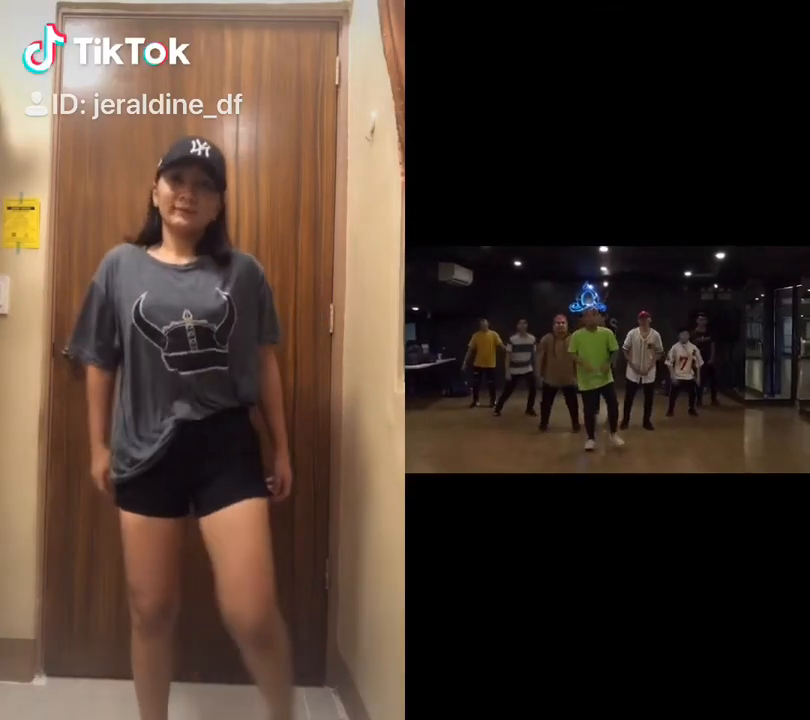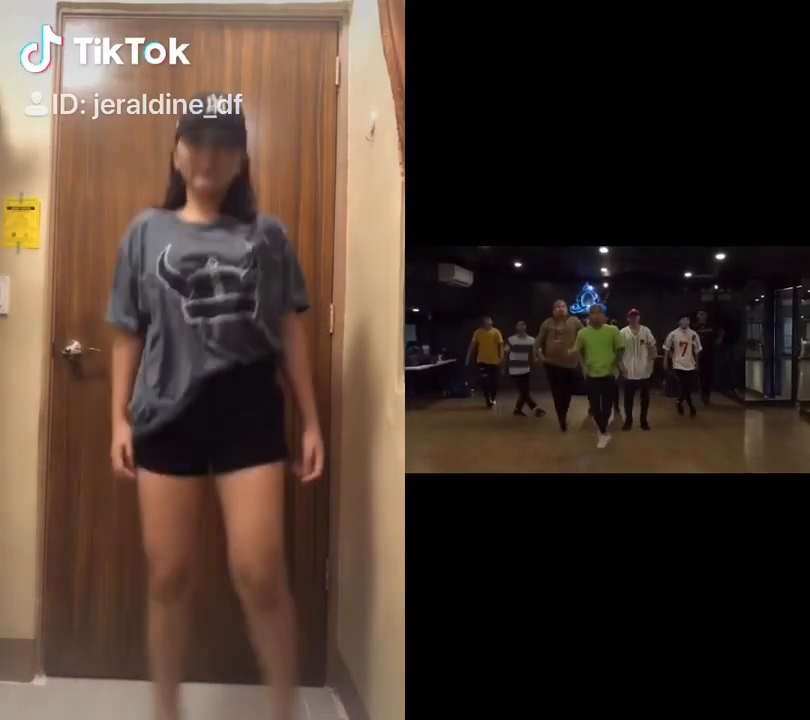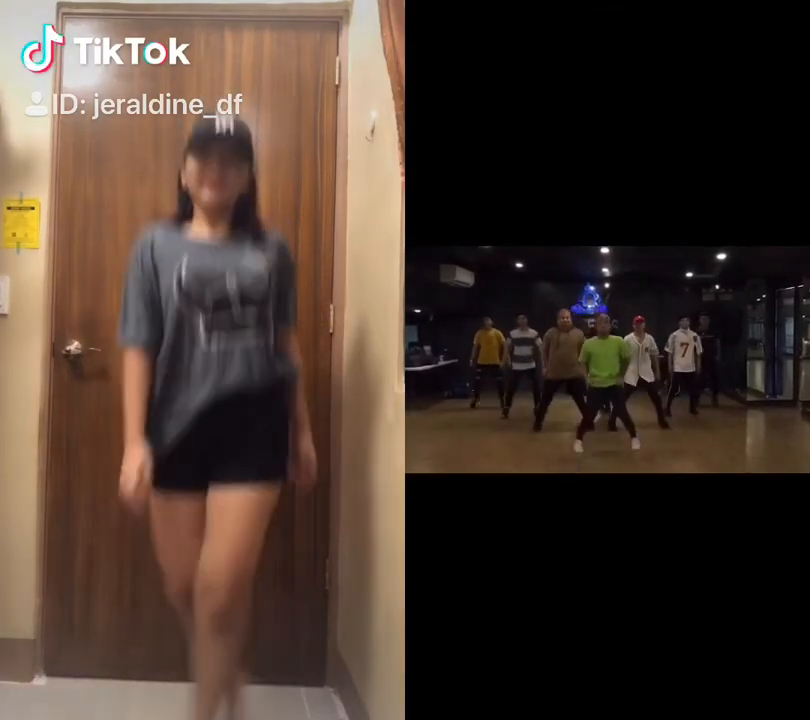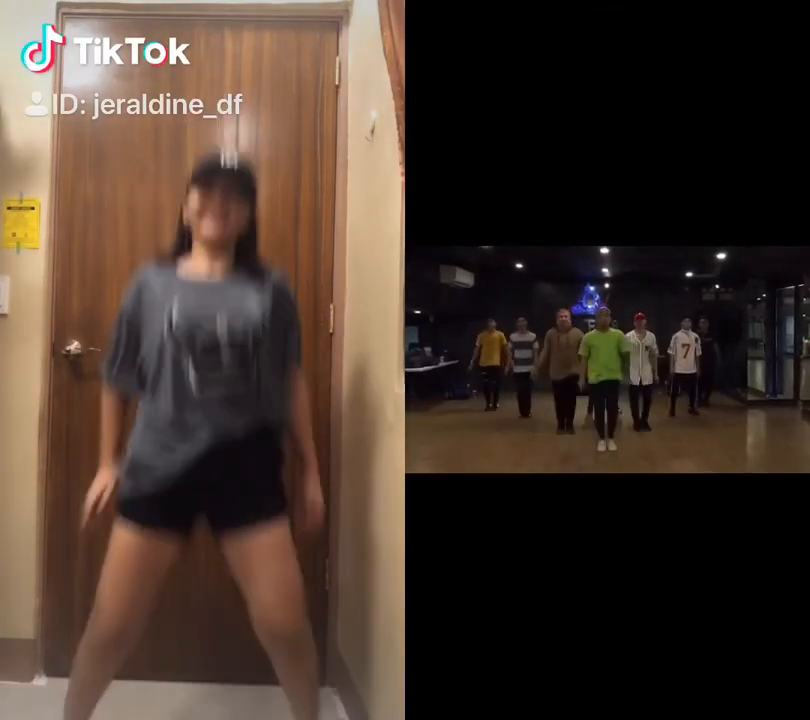
dt=0.4s
person 1, frame 1
left shoulder: (242, 272)
right shoulder: (120, 266)
left elbow: (265, 363)
right elbow: (100, 362)
left wrist: (281, 448)
right wrist: (99, 444)
left hip: (226, 447)
right hip: (146, 453)
left knee: (251, 614)
right knee: (151, 611)
person 1, frame 2
left shoulder: (266, 235)
right shoulder: (147, 230)
left elbow: (291, 330)
right elbow: (128, 331)
left wrist: (311, 421)
right wrist: (119, 417)
left hip: (248, 409)
right hip: (167, 414)
left knee: (259, 579)
right knee: (168, 577)
person 1, frame 3
left shoulder: (271, 250)
right shoulder: (157, 246)
left elbow: (285, 340)
right elbow: (137, 346)
left wrist: (302, 430)
right wrist: (134, 441)
left hip: (252, 432)
right hip: (178, 432)
left knee: (220, 593)
right knee: (184, 590)
person 1, frame 4
left shoulder: (271, 291)
right shoulder: (151, 285)
left elbow: (292, 383)
right elbow: (120, 380)
left wrist: (311, 473)
right wrist: (107, 463)
left hip: (245, 473)
right hip: (159, 472)
left knee: (286, 628)
right knee: (110, 628)
